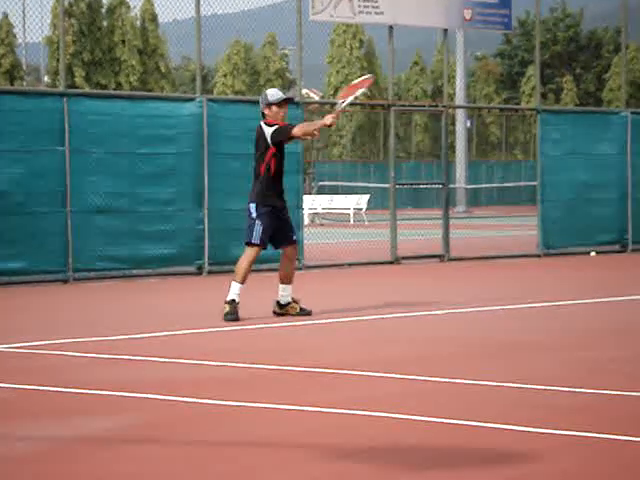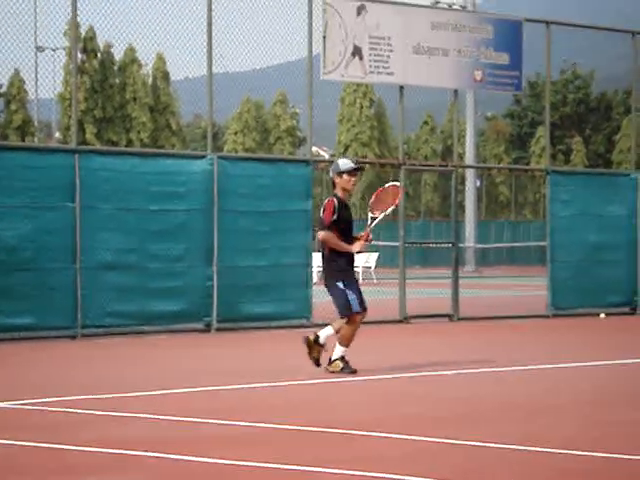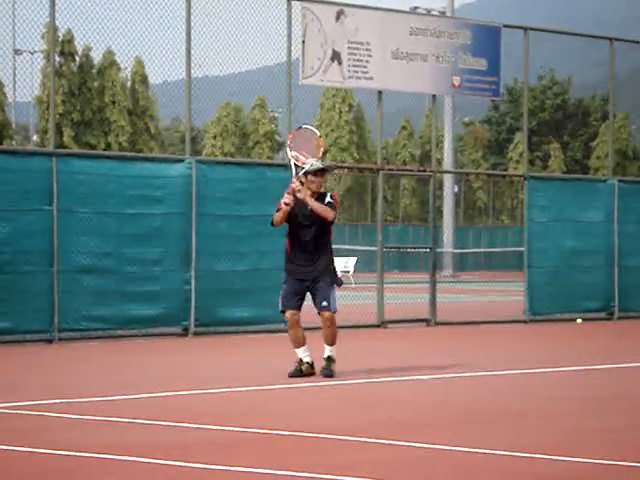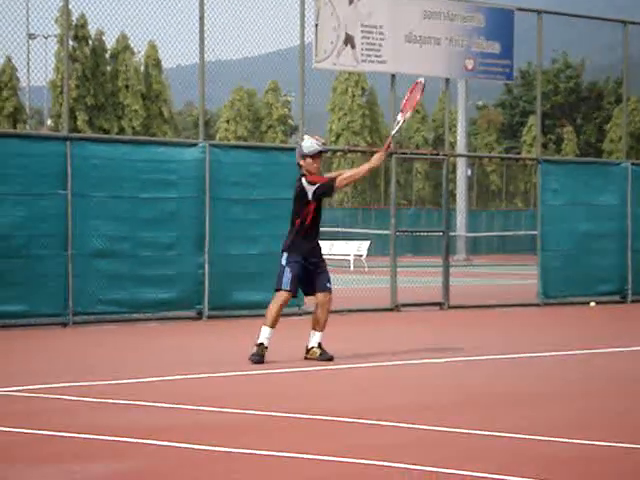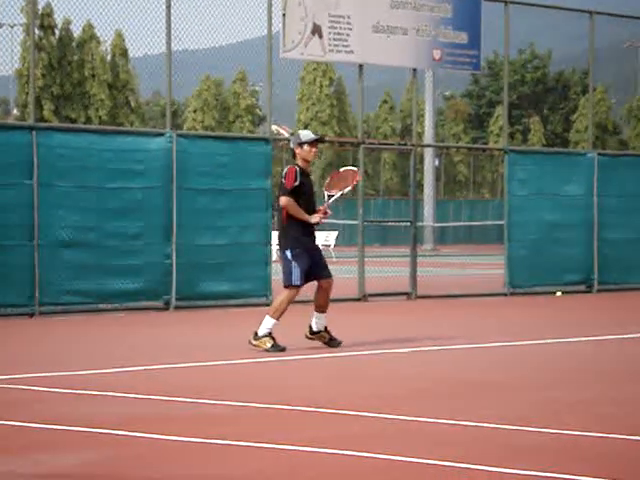
dt=1s
person 1, frame 1
left shoulder: (273, 131)
right shoulder: (264, 126)
right elbow: (297, 131)
left wrist: (307, 132)
right wrist: (322, 122)
left hip: (276, 202)
right hip: (261, 203)
left knee: (290, 250)
right knee: (253, 249)
left ankle: (285, 302)
right ankle: (232, 301)
person 1, frame 2
left shoulder: (343, 204)
right shoulder: (332, 203)
right elbow: (323, 235)
left wrist: (359, 238)
right wrist: (350, 248)
left hip: (344, 269)
right hip: (337, 269)
left knee: (354, 316)
right knee: (355, 316)
left ankle: (317, 339)
right ankle: (337, 359)
person 1, frame 3
left shoulder: (328, 199)
right shoulder: (289, 201)
left elbow: (330, 215)
right elbow: (276, 220)
left wrist: (306, 197)
right wrist: (285, 207)
left hip: (322, 270)
right hip: (295, 271)
left knee: (327, 315)
right knee: (291, 316)
left ankle: (329, 358)
right ankle: (305, 361)
person 1, frame 4
left shoulder: (317, 180)
right shoulder: (305, 182)
left elbow: (339, 177)
right elbow: (340, 182)
left wrist: (339, 173)
right wrist: (371, 164)
left hip: (313, 252)
right hip: (295, 251)
left knee: (324, 298)
right knee: (283, 296)
left ankle: (314, 346)
right ankle: (261, 344)
person 1, frame 5
left shoulder: (305, 175)
right shoulder: (293, 171)
right elbow: (285, 201)
left wrist: (316, 213)
right wrist: (309, 218)
left hip: (306, 240)
right hip: (293, 240)
left knee: (326, 281)
right knee: (293, 287)
left ankle: (318, 329)
right ankle: (262, 334)
